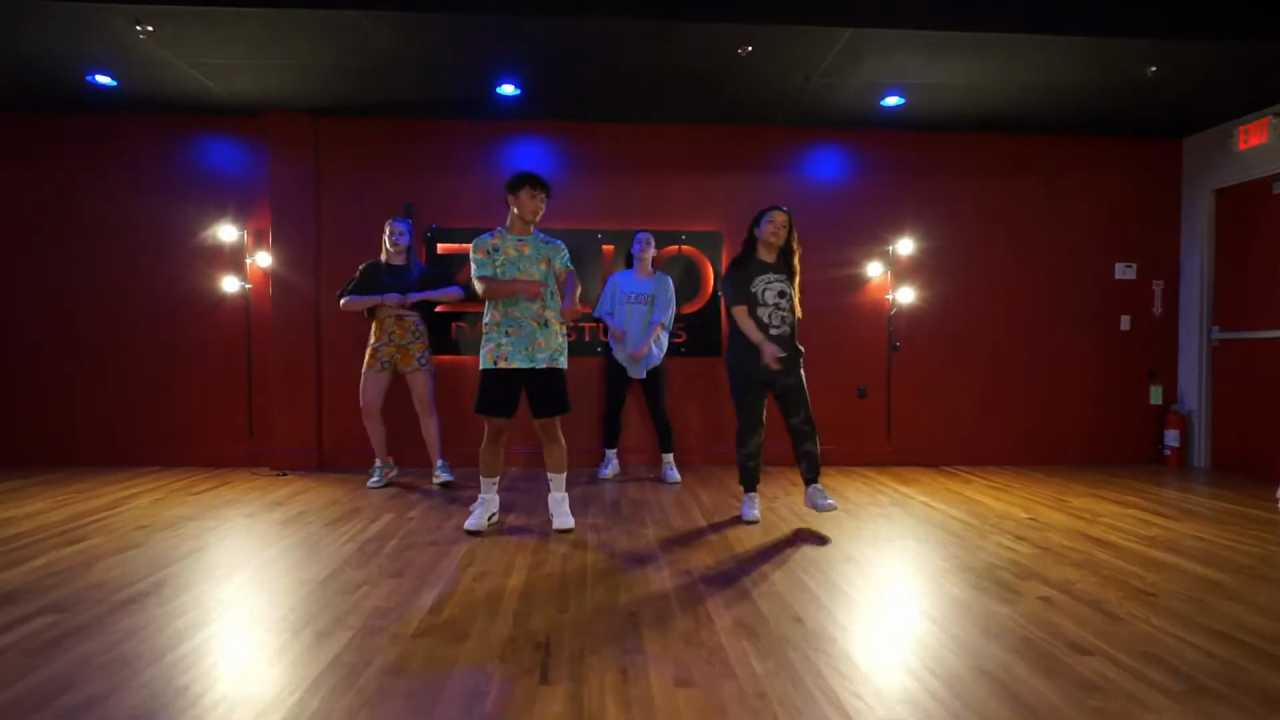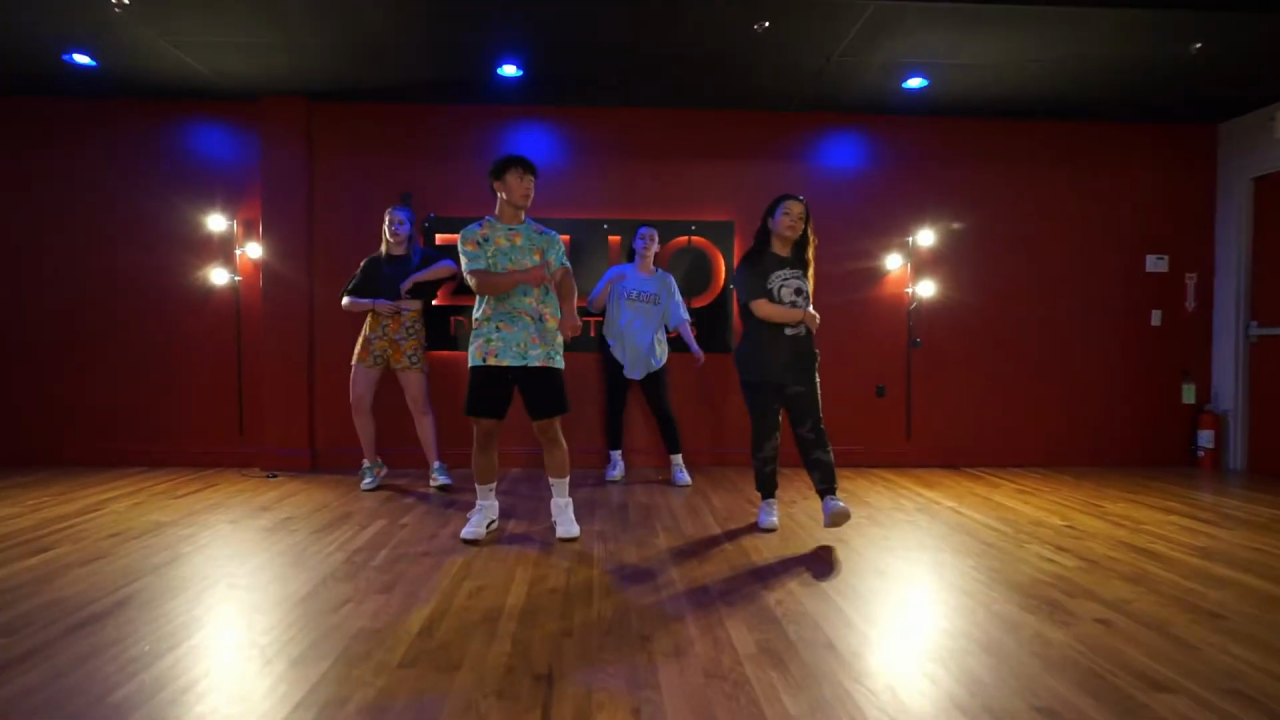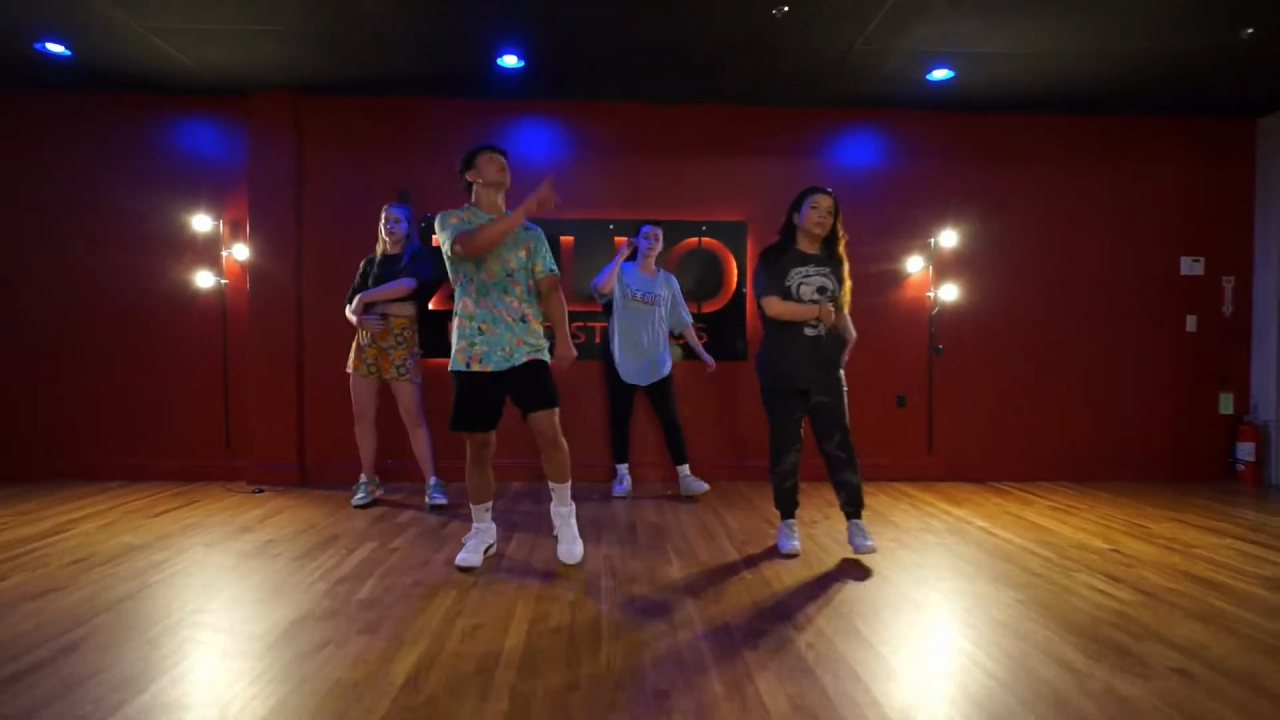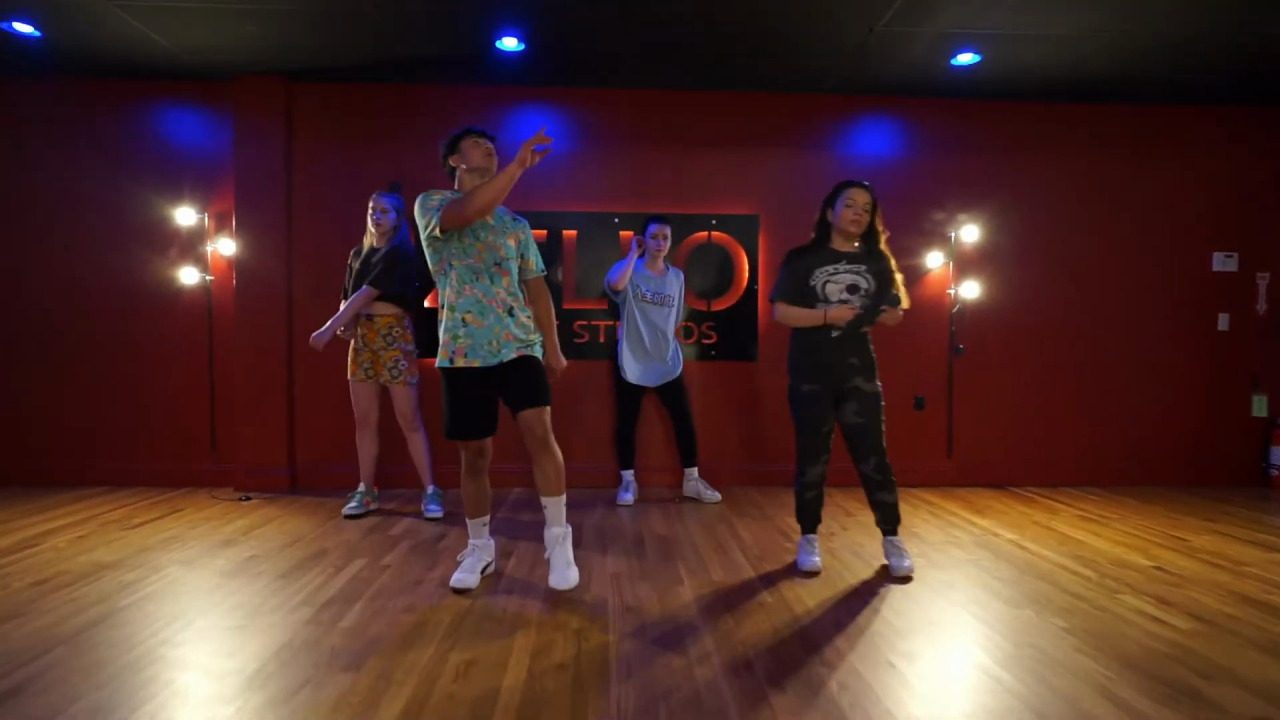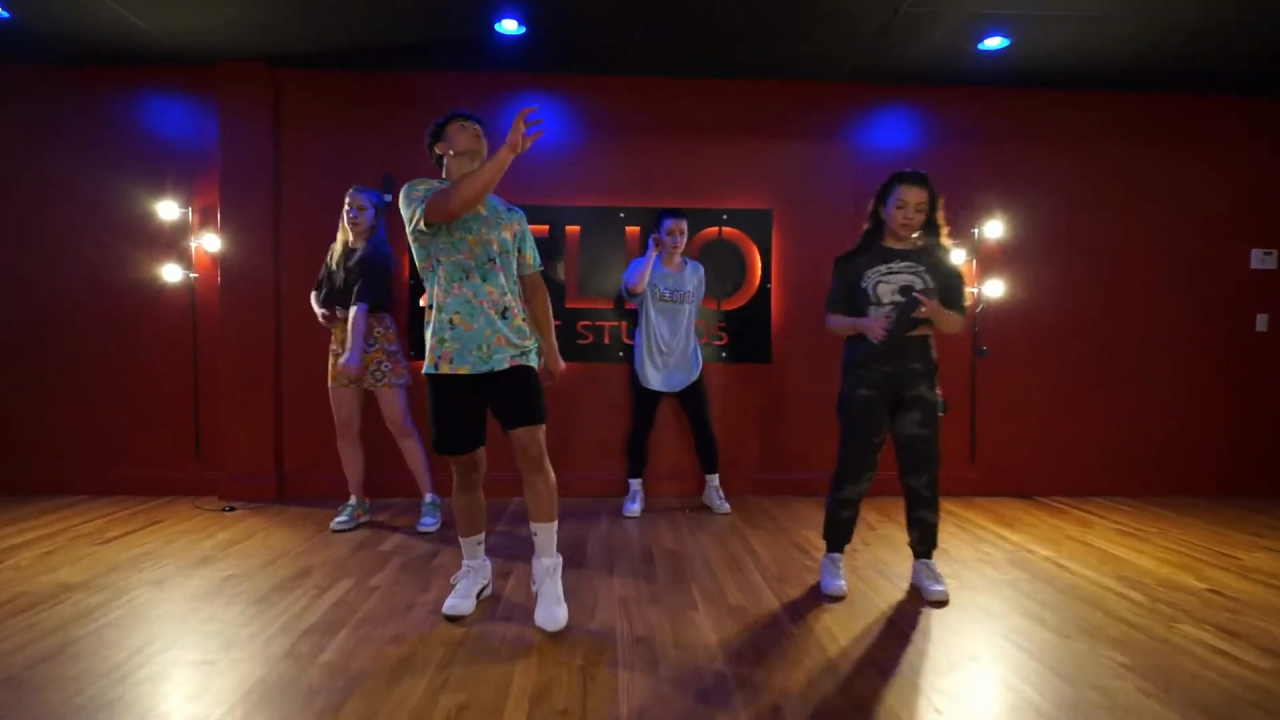
dt=0.2s
person 1, frame 1
left shoulder: (553, 247)
right shoulder: (485, 244)
left elbow: (569, 277)
right elbow: (484, 288)
left wrist: (571, 299)
right wrist: (518, 285)
left hip: (547, 351)
right hip: (500, 351)
left knee: (549, 427)
right knee: (494, 428)
person 1, frame 2
left shoulder: (548, 238)
right shoulder: (473, 235)
left elbow: (563, 278)
right elbow: (478, 282)
left wrist: (569, 311)
right wrist: (522, 275)
left hip: (541, 349)
right hip: (490, 349)
left knee: (549, 429)
right knee: (485, 431)
left ankle: (562, 507)
right ankle: (485, 508)
person 1, frame 3
left shoulder: (532, 231)
right shoulder: (452, 221)
left elbow: (550, 286)
right elbow: (471, 246)
left wrist: (562, 337)
right wrist: (525, 210)
left hip: (527, 348)
right hip: (474, 352)
left knee: (548, 429)
right knee: (479, 444)
left ankle: (563, 515)
right ankle: (482, 531)
person 1, frame 4
left shoulder: (516, 224)
right shoulder: (431, 204)
left elbow: (536, 287)
right elbow: (462, 216)
left wrist: (553, 347)
right wrist: (517, 165)
left hip: (518, 343)
right hip: (463, 348)
left knee: (538, 431)
right knee: (474, 453)
left ankle: (558, 538)
right ankle: (479, 548)
person 1, frame 5
left shoulder: (511, 214)
right shoulder: (418, 195)
left elbow: (532, 284)
right elbow: (449, 207)
left wrist: (551, 348)
left hip: (512, 350)
right hip: (451, 353)
left knee: (531, 449)
right knee: (466, 467)
right ankle: (475, 570)
person 2, frame 1
left shoulder: (787, 270)
right shoulder: (740, 269)
right elbow: (739, 313)
left wrist: (796, 342)
right wrist: (764, 345)
left hip: (787, 359)
right hip: (749, 362)
left knee: (801, 421)
right knee: (750, 429)
person 2, frame 2
left shoulder: (802, 263)
right shoulder: (753, 263)
right elbow: (760, 309)
left wrist: (811, 320)
right wrist: (805, 316)
left hip: (800, 361)
right hip: (760, 364)
left knee: (811, 428)
right knee: (765, 433)
right ankle: (768, 502)
person 2, frame 3
left shoulder: (833, 261)
right shoulder: (774, 259)
right elbow: (772, 306)
left wrist: (849, 331)
right wrist: (820, 311)
left hip: (824, 366)
right hip: (782, 368)
left knee: (838, 441)
right knee: (786, 445)
left ankle: (855, 522)
right ankle: (788, 523)
person 2, frame 4
left shoulder: (876, 260)
right shoulder: (802, 259)
left elbow: (893, 309)
right elbow: (781, 312)
left wrist: (888, 315)
right wrist: (828, 315)
left hip: (858, 370)
right hip: (812, 372)
left knee: (872, 453)
right knee: (812, 455)
left ankle: (891, 538)
right ankle: (809, 538)
person 2, frame 5
left shoulder: (937, 260)
right shoulder: (854, 261)
left elbow: (958, 322)
right elbow: (832, 320)
left wrist: (936, 315)
right wrist: (864, 324)
left hip: (917, 377)
right hip: (865, 378)
left knee: (923, 469)
right knee: (855, 468)
left ankle: (923, 562)
right ankle: (834, 556)
person 3, frame 1
left shoulder: (422, 271)
right shoulder: (371, 270)
left elbow: (458, 292)
right elbow: (345, 302)
left wrist: (421, 296)
right wrist: (381, 299)
left hip: (414, 338)
right hip: (381, 338)
left knee: (425, 405)
right knee: (368, 407)
left ankle: (439, 466)
right ankle: (383, 463)
person 3, frame 2
left shoulder: (422, 257)
right shoulder: (372, 263)
left elbow: (451, 266)
right elbow: (346, 301)
left wrist: (412, 279)
right wrist: (374, 304)
left hip: (409, 333)
right hip: (374, 332)
left knee: (420, 404)
right knee: (359, 403)
left ankle: (436, 467)
right ankle: (372, 464)
person 3, frame 3
left shoulder: (417, 257)
right shoulder: (370, 263)
left elbow: (407, 285)
right elbow: (350, 308)
left wrist: (364, 296)
right wrist: (360, 319)
left hip: (402, 338)
right hip: (367, 340)
left knee: (413, 416)
right knee: (363, 415)
left ankle: (432, 483)
right ankle: (368, 481)
person 3, frame 4
left shoulder: (401, 253)
right shoulder: (358, 254)
left elbow: (366, 294)
right elbow: (347, 299)
left wrist: (329, 327)
right wrist: (344, 325)
left hip: (394, 337)
right hip: (362, 338)
left knee: (409, 420)
right knee: (365, 421)
left ankle: (430, 491)
right ankle: (366, 491)
person 3, frame 5
left shoulder: (376, 256)
right shoulder: (336, 251)
left elbow: (362, 305)
right elbow: (318, 291)
left wrist: (354, 351)
right wrist: (319, 308)
left hip: (376, 339)
right hip: (341, 340)
left knee: (400, 426)
right knee: (345, 429)
left ankle: (429, 500)
right ankle: (357, 502)
person 4, frame 1
left shoulder: (663, 282)
right shoulder: (617, 279)
left elbow: (661, 319)
right elbow: (604, 311)
left wrist: (644, 346)
right wrist: (612, 326)
left hip: (652, 356)
right hip: (619, 354)
left knee: (658, 410)
right knee: (612, 407)
left ankle: (668, 463)
right ankle: (611, 459)
person 4, frame 2
left shoulder: (666, 280)
right shoulder: (617, 272)
left elbow: (679, 317)
right elbow: (593, 306)
left wrist: (693, 345)
right wrist: (609, 284)
left hip: (653, 355)
right hip: (618, 352)
left knee: (663, 411)
right knee: (614, 408)
left ankle: (677, 465)
right ankle: (616, 461)
person 4, frame 3
left shoulder: (668, 280)
right shoulder: (621, 271)
left elbow: (682, 320)
right elbow: (600, 289)
left wrist: (702, 352)
right wrist: (621, 256)
left hip: (657, 361)
right hip: (621, 358)
left knee: (670, 418)
right knee: (620, 418)
left ankle: (685, 477)
right ankle: (622, 475)
person 4, frame 4
left shoulder: (676, 277)
right shoulder: (629, 269)
right elbow: (615, 285)
right wrist: (634, 254)
left hip: (668, 362)
right hip: (631, 360)
left knee: (684, 419)
right knee: (626, 422)
left ankle: (692, 480)
right ankle: (628, 481)
person 4, frame 5
left shoulder: (696, 271)
right shoulder: (643, 266)
right elbow: (634, 288)
right wrist: (651, 253)
left hip: (688, 364)
right hip: (649, 364)
left knee: (703, 425)
right knee: (641, 427)
left ankle: (712, 488)
right ankle: (635, 491)
